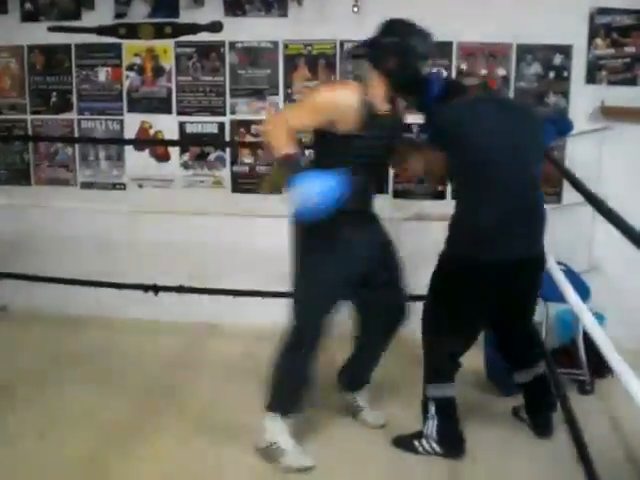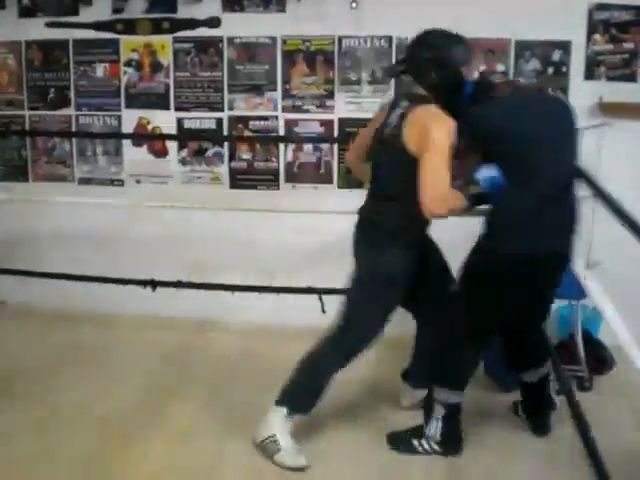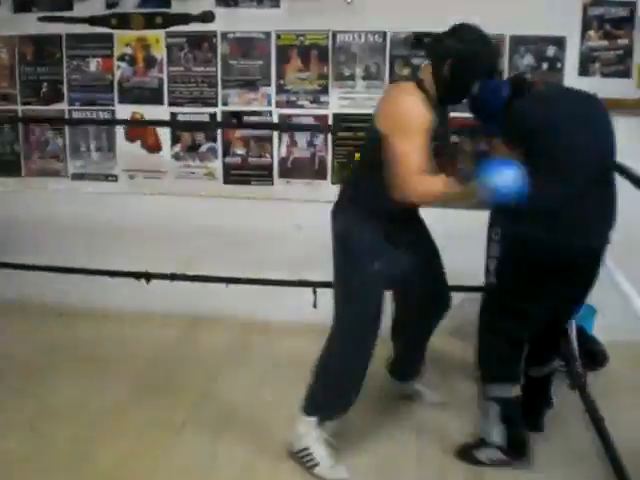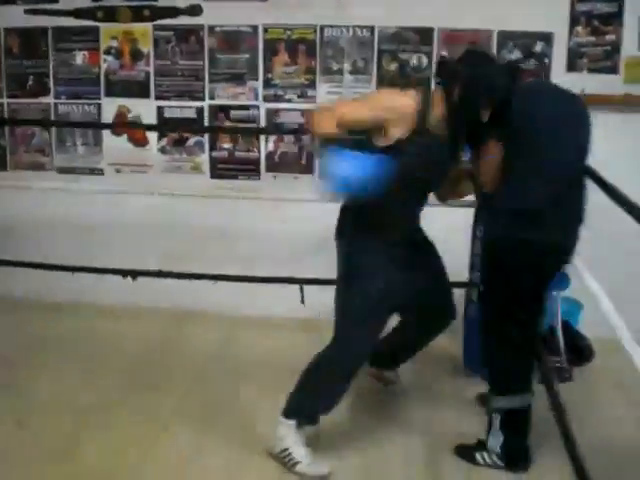
dt=0.2s
person 1, frame 1
left shoulder: (392, 107)
right shoulder: (343, 98)
right elbow: (276, 126)
right wrist: (291, 168)
left hip: (361, 224)
right hip: (326, 231)
left knee: (388, 310)
right knee: (309, 324)
left ankle: (353, 391)
right ankle: (275, 426)
person 1, frame 2
left shoulder: (400, 108)
right shoulder: (437, 123)
left elbow: (355, 160)
right elbow: (433, 204)
right wrist: (473, 196)
left hip: (396, 233)
right hip: (391, 241)
left knee: (441, 306)
right knee: (354, 334)
left ankle: (419, 385)
right ankle: (276, 423)
person 1, frame 3
left shoulder: (427, 99)
right shoulder: (409, 102)
right elbow: (411, 185)
right wrist: (469, 187)
left hip: (400, 222)
right hip: (364, 223)
left knee: (431, 299)
right knee: (356, 325)
left ankle: (404, 377)
right ankle: (309, 431)
person 1, frame 4
left shoulder: (449, 134)
right shoulder: (400, 106)
left elbow: (435, 185)
right elbow: (323, 118)
left hip: (404, 236)
right hip: (367, 234)
left knee: (437, 311)
right knee: (353, 340)
left ankle: (380, 362)
right ankle: (289, 430)
person 2, frame 1
left shoulder: (449, 115)
right shoulder: (529, 118)
left elbow: (436, 165)
left hip: (474, 251)
right hip: (527, 250)
left knee: (443, 335)
right knee: (518, 328)
left ankle: (441, 434)
right ankle: (541, 412)
person 2, frame 2
left shoulder: (482, 115)
right shoulder: (556, 107)
left hip: (510, 246)
right hip: (555, 245)
left knee: (462, 333)
right knee: (526, 327)
left ankle: (441, 432)
right ankle: (537, 412)
person 2, frame 3
left shoulder: (522, 112)
right shoulder: (594, 107)
left wrist: (493, 127)
left hip: (541, 238)
right hip: (590, 240)
left knee: (501, 325)
right knee: (549, 324)
left ankle: (504, 439)
right ankle: (533, 408)
person 2, frame 4
left shoulder: (507, 104)
right shoulder: (575, 107)
left elbow: (487, 181)
left wrist: (483, 144)
left hip: (515, 235)
right hip: (560, 235)
left knee: (504, 332)
right knee: (522, 325)
left ankle: (507, 446)
right ankle: (509, 400)
